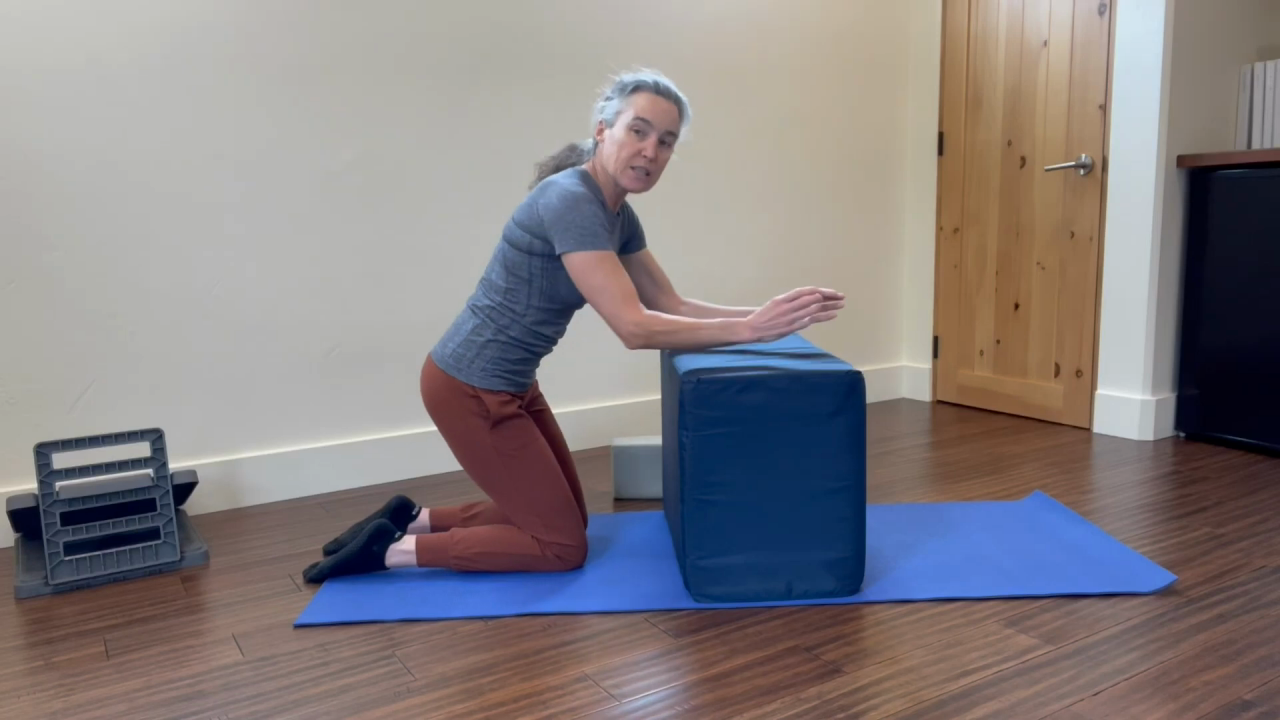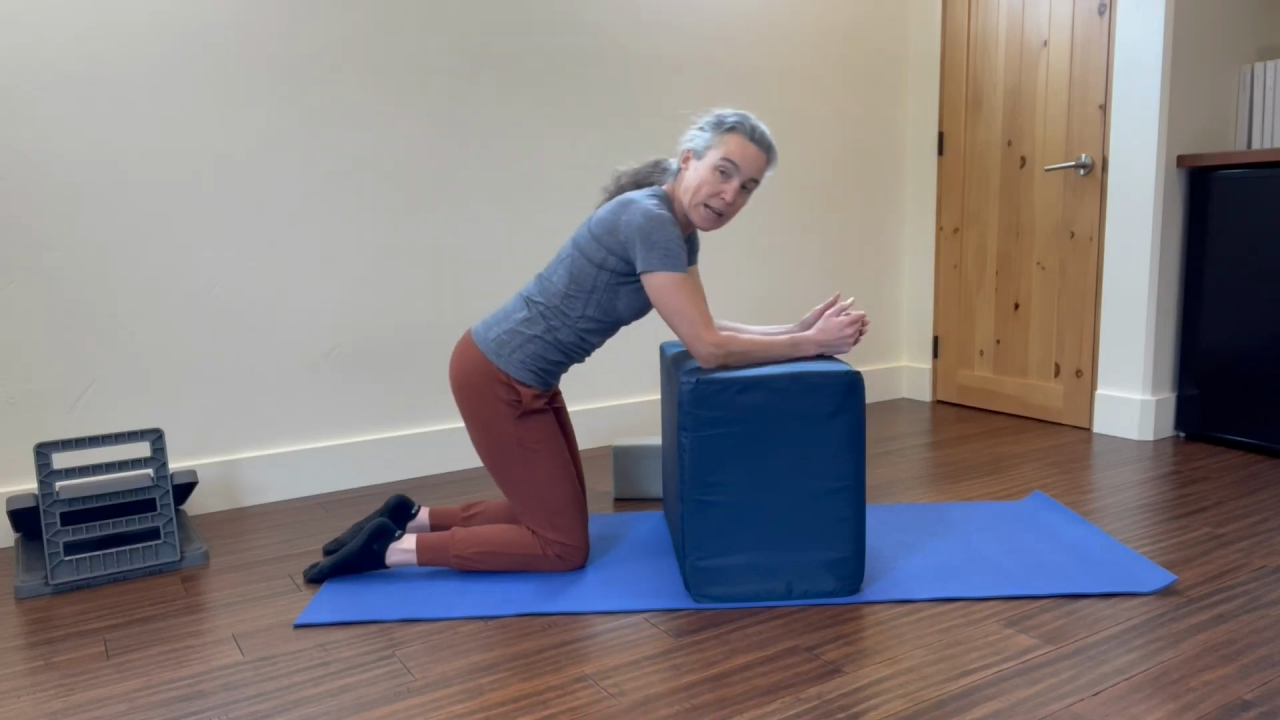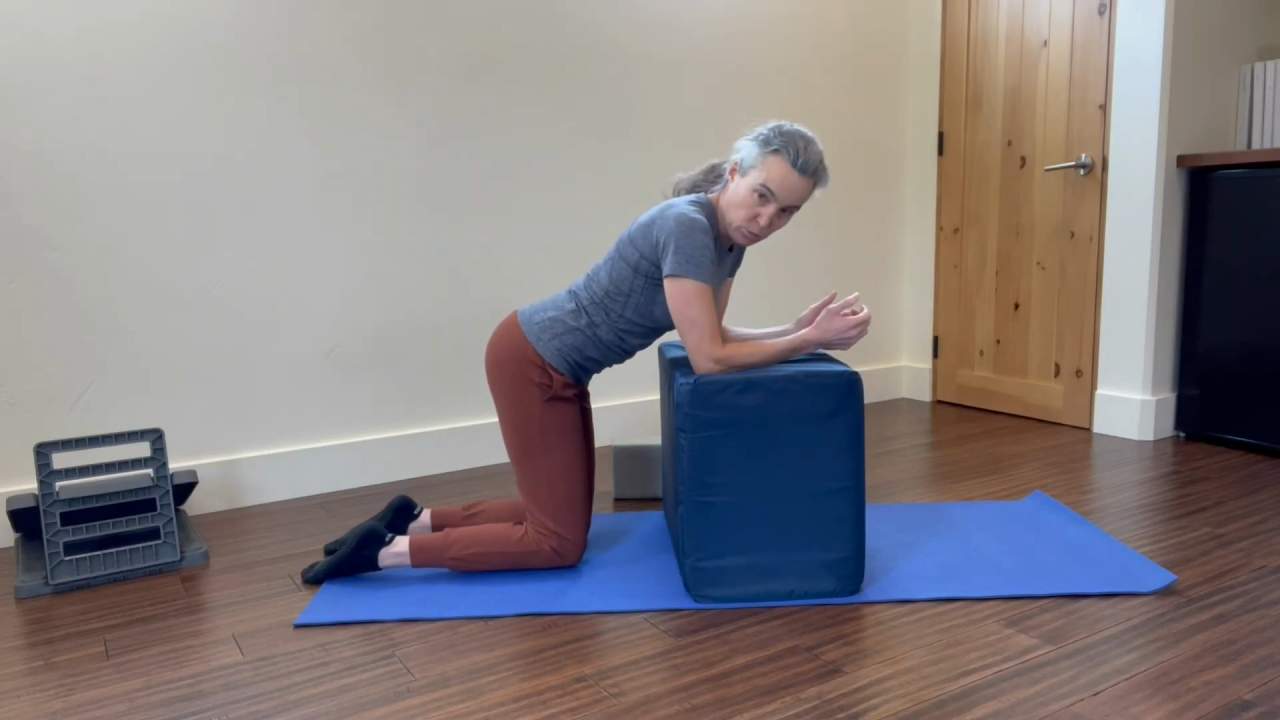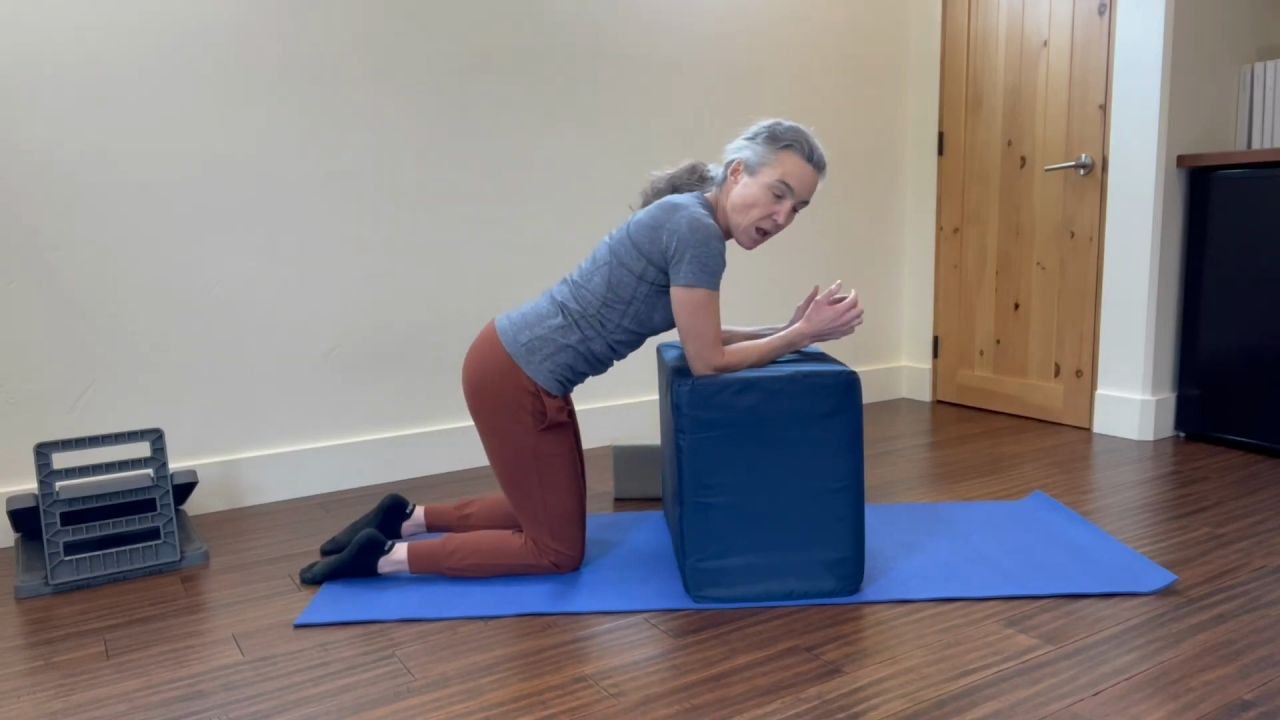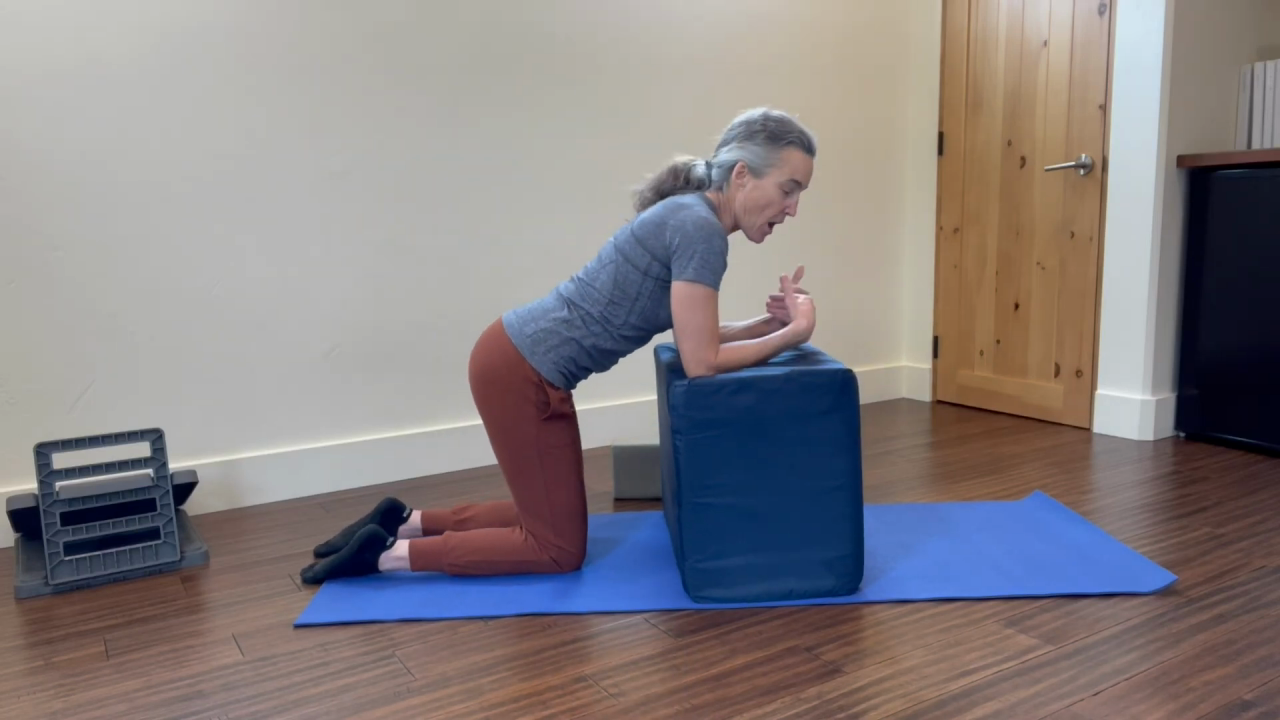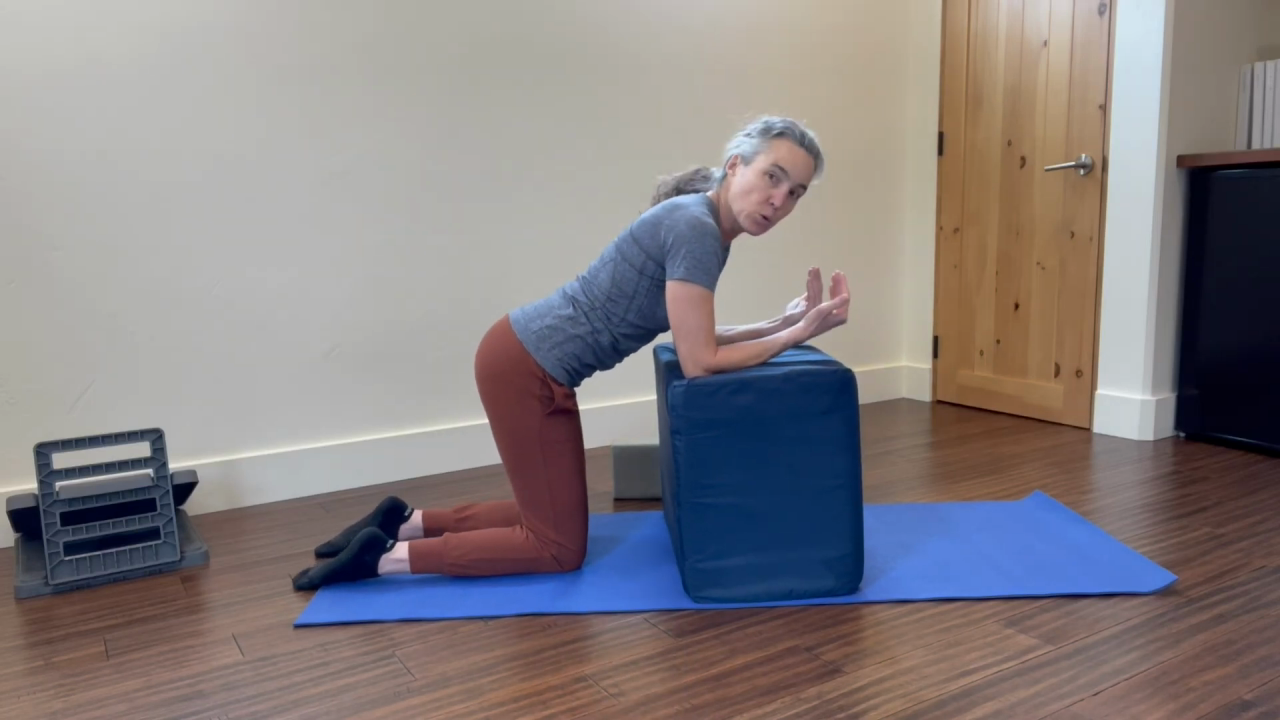
dt=0.7s
person 1, frame 1
left shoulder: (617, 216)
right shoulder: (569, 201)
left elbow: (670, 305)
right elbow: (635, 328)
left wrist: (764, 316)
right wrist: (750, 330)
left hip: (507, 385)
right hip: (469, 390)
left knee: (563, 517)
right knee: (562, 544)
left ankle: (413, 519)
right ankle: (392, 550)
person 1, frame 2
left shoulder: (678, 230)
right shoulder: (648, 220)
left elbow: (703, 330)
right elbow: (708, 350)
left wrist: (797, 329)
right wrist: (810, 345)
left hip: (521, 376)
right hip: (496, 378)
left knee: (556, 516)
right knee: (564, 546)
left ankle: (412, 518)
right ankle: (392, 548)
person 1, frame 3
left shoulder: (731, 238)
right shoulder: (687, 227)
left elbow: (710, 335)
right elbow: (708, 360)
left wrist: (797, 330)
right wrist: (810, 341)
left hip: (556, 365)
right hip: (531, 361)
left knee: (560, 517)
right knee: (558, 542)
left ankle: (413, 518)
right ankle: (384, 549)
person 1, frame 4
left shoulder: (689, 218)
right shoulder: (696, 230)
left elbow: (701, 336)
right elbow: (708, 363)
left wrist: (789, 329)
right wrist: (803, 335)
left hip: (514, 363)
right hip: (513, 379)
left knee: (551, 515)
right knee: (558, 551)
left ankle: (406, 518)
right ankle: (385, 556)
person 1, frame 5
left shoulder: (690, 216)
right shoulder: (700, 229)
left elbow: (695, 338)
right elbow: (702, 364)
left wrist: (772, 322)
right wrist: (793, 334)
left hip: (520, 360)
right hip: (521, 373)
left knee: (549, 518)
right knee: (558, 549)
left ankle: (403, 522)
right ankle: (385, 552)
person 1, frame 6
left shoulder: (704, 226)
right shoulder: (695, 228)
left elbow: (695, 338)
right elbow: (699, 364)
left wrist: (783, 323)
right wrist: (798, 335)
left hip: (527, 360)
right hip: (524, 369)
left knee: (549, 520)
right knee: (559, 548)
left ankle: (403, 522)
right ankle: (385, 556)
